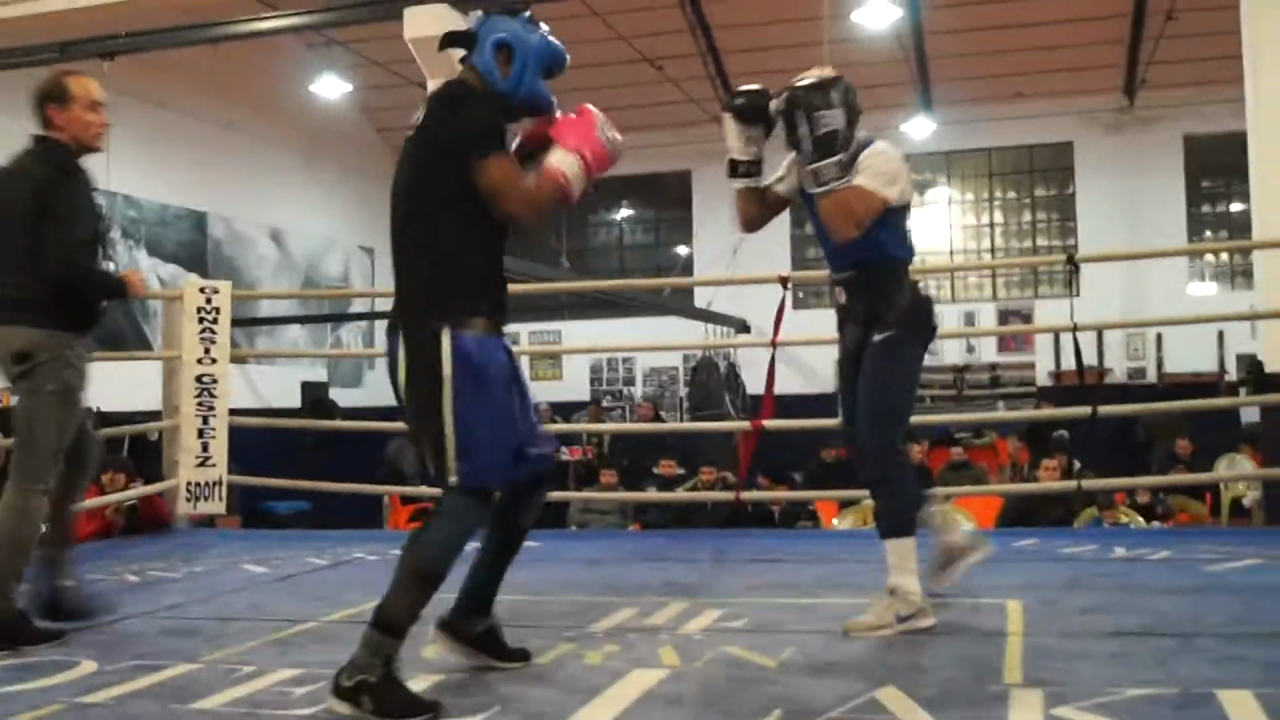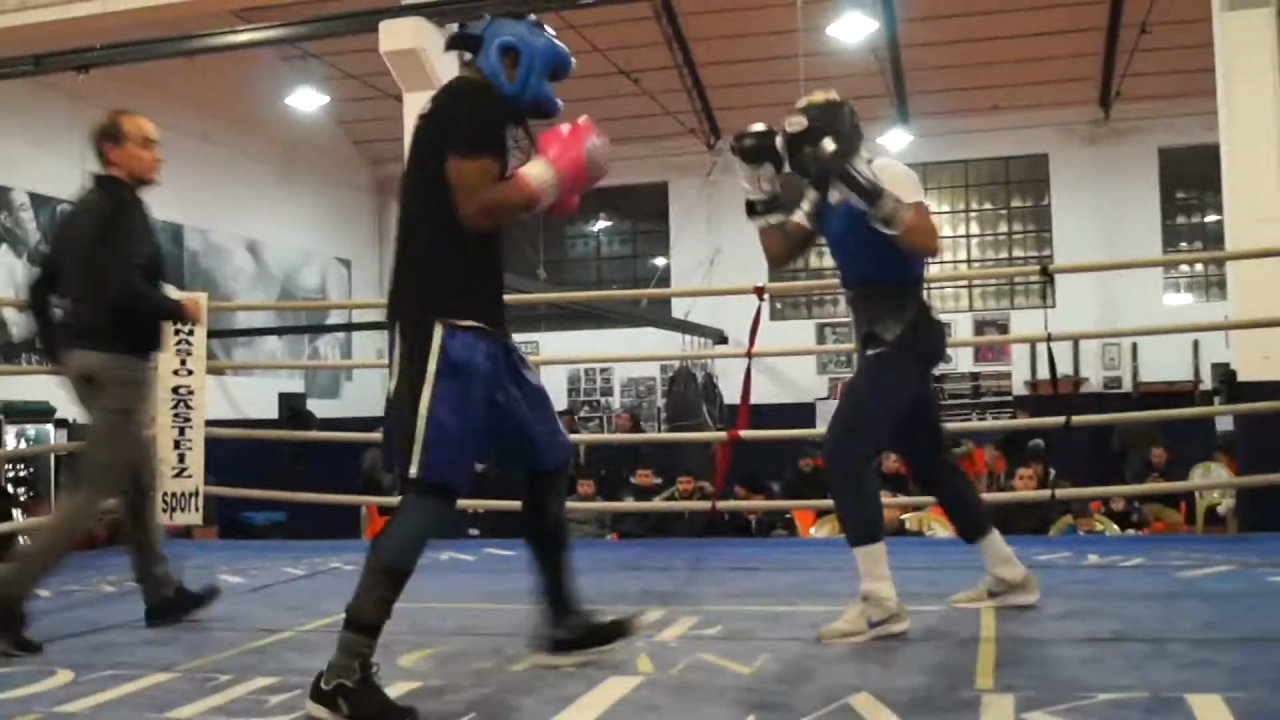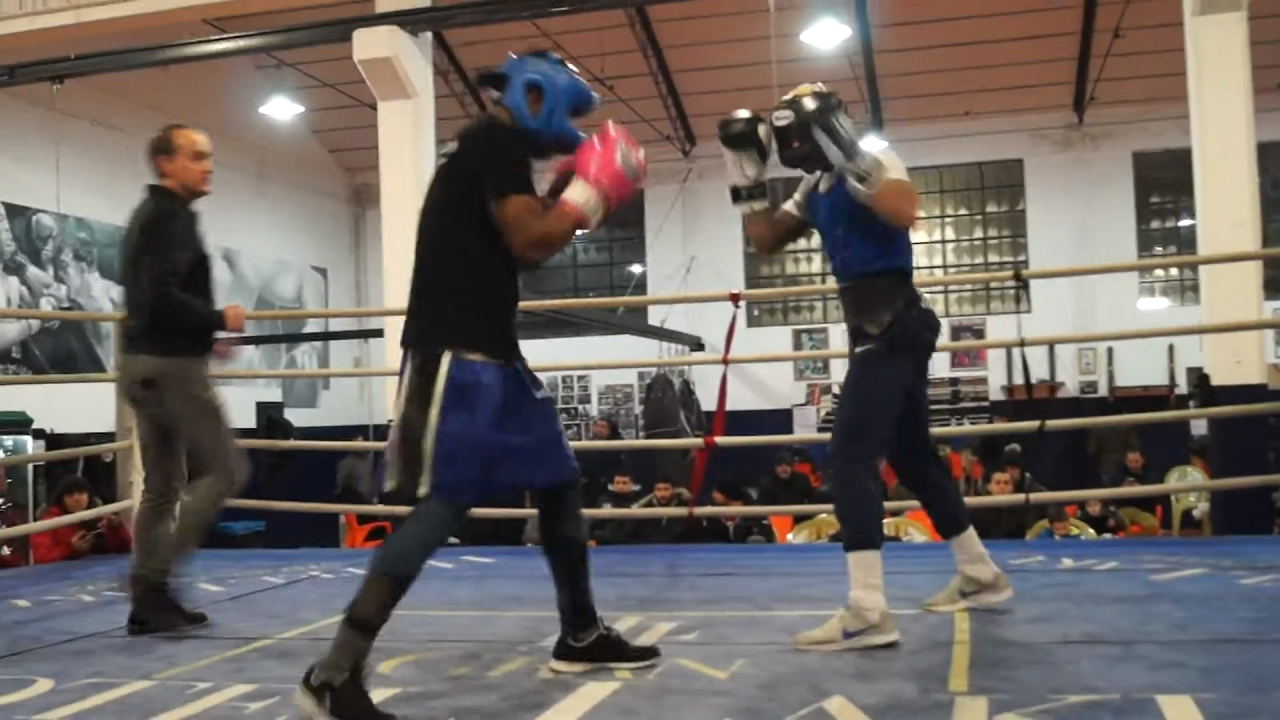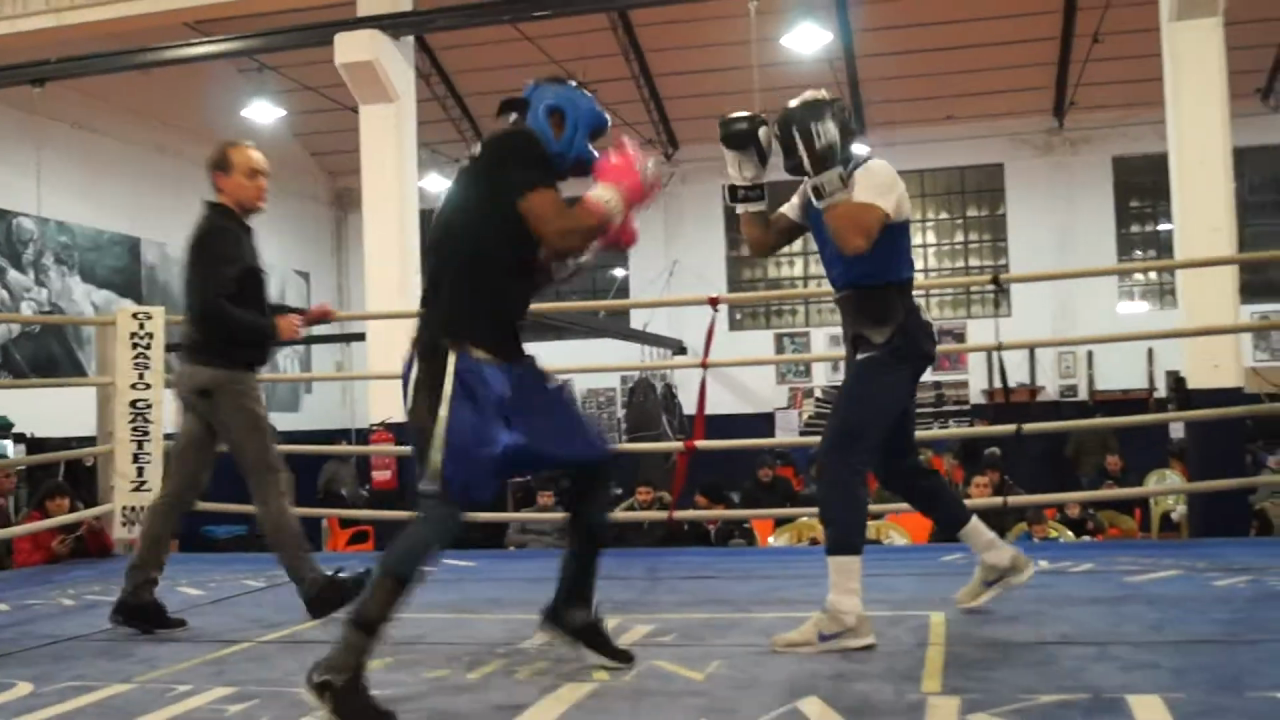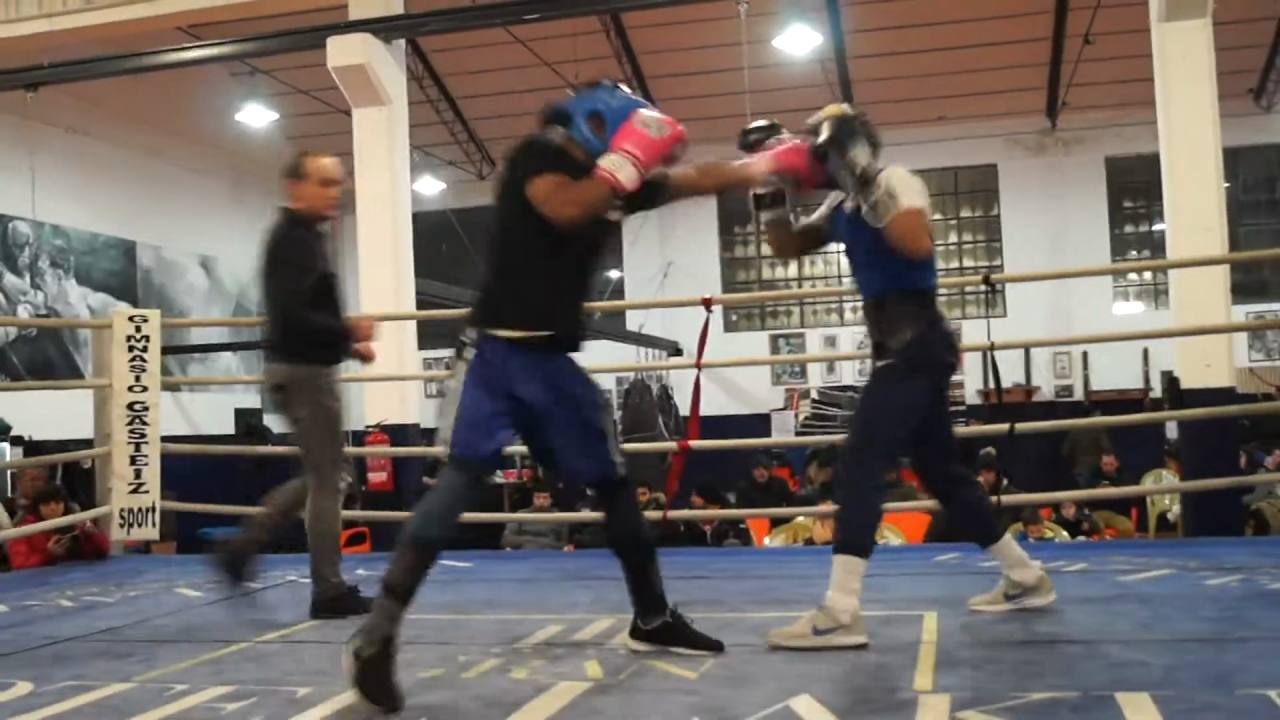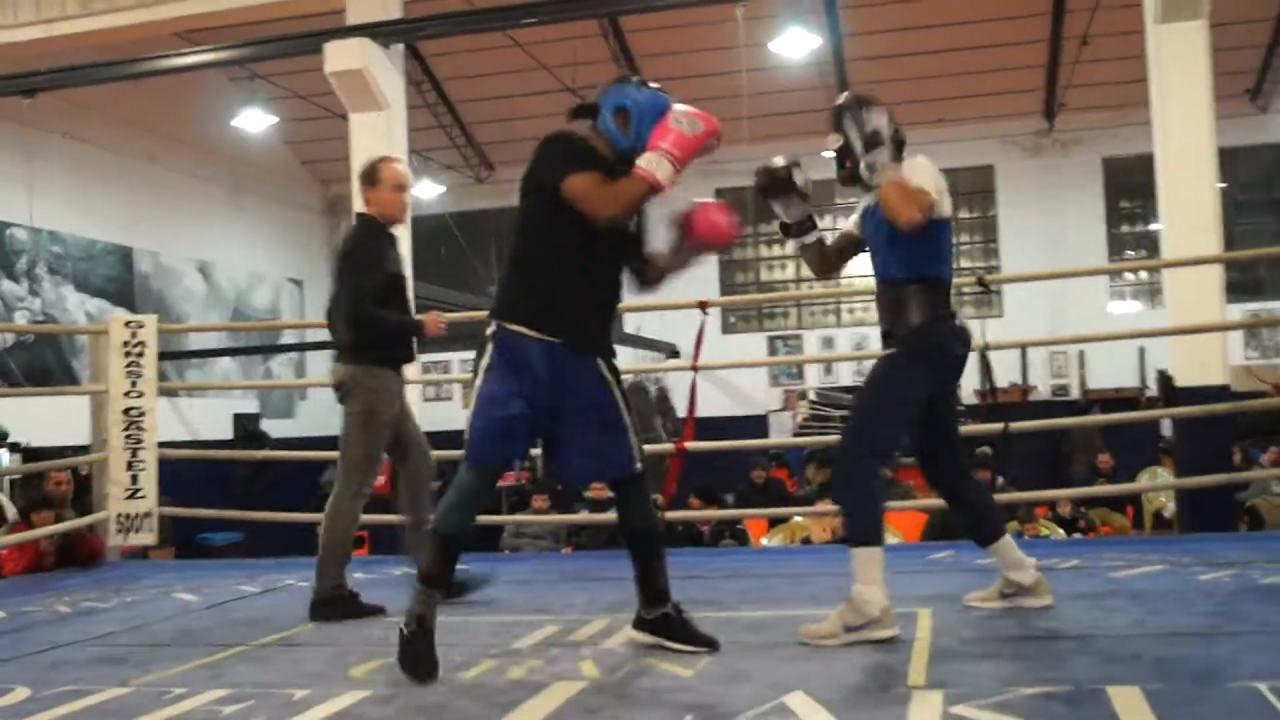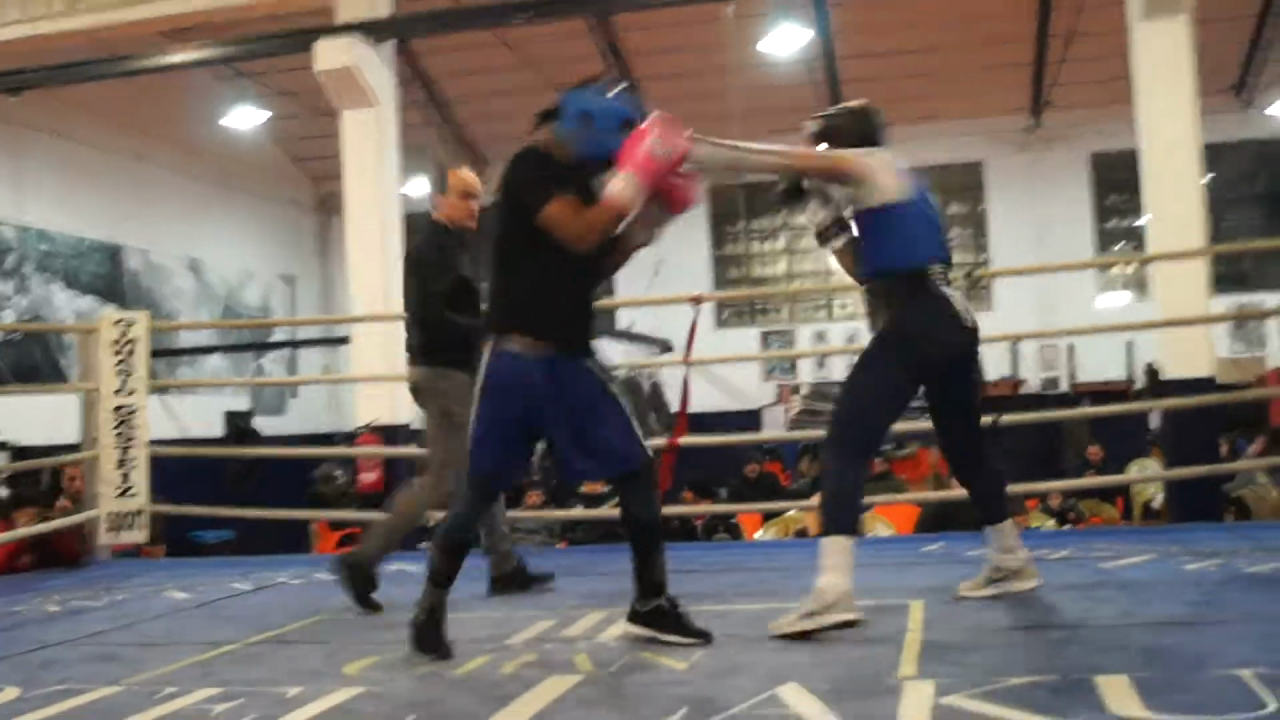
dt=0.2s
person 1, frame 1
left shoulder: (456, 114)
right shoulder: (467, 105)
left elbow: (497, 198)
right elbow: (516, 206)
left wrist: (537, 150)
right wrist: (575, 158)
left hip: (474, 332)
right hip: (446, 334)
left knee: (530, 473)
right knee: (472, 493)
left ankle: (470, 618)
person 1, frame 2
left shoulder: (471, 116)
right shoulder: (466, 102)
right elbow: (478, 211)
left wrist: (542, 178)
right wrist: (551, 167)
left hip: (479, 330)
right hip: (441, 330)
left knee: (549, 462)
right knee: (432, 492)
left ankle: (563, 618)
person 1, frame 3
left shoulder: (493, 155)
right shoulder: (493, 138)
left elbow: (513, 250)
right elbow: (528, 242)
left wrist: (569, 198)
right wrist: (594, 188)
left hip: (494, 355)
right hip: (452, 355)
left knee: (560, 484)
right knee: (445, 503)
left ankle: (583, 635)
person 1, frame 4
left shoulder: (514, 169)
right shoulder: (512, 151)
right elbow: (561, 230)
left wrist: (591, 236)
right wrist: (615, 193)
left hip: (502, 360)
right hip: (461, 357)
left knee: (592, 464)
right knee: (449, 504)
left ankle: (573, 610)
right ankle: (341, 668)
person 1, frame 5
left shoulder: (600, 177)
right shoulder: (535, 156)
left elbow: (687, 182)
right elbow: (567, 212)
left wrist: (760, 167)
right wrist: (631, 156)
left hip: (553, 356)
right hip: (499, 349)
left knee: (614, 483)
right knee: (461, 474)
left ankle: (652, 618)
right ankle: (377, 639)
person 1, frame 6
left shoulder: (619, 175)
right shoulder: (562, 151)
left elbow: (644, 275)
right elbow: (607, 211)
left wrist: (689, 241)
right wrist: (669, 156)
left hip: (586, 354)
right hip: (524, 345)
left knee: (630, 479)
right knee: (480, 473)
left ankle: (656, 611)
right ankle: (422, 615)
person 1, frame 7
left shoulder: (579, 178)
right shoulder: (535, 166)
left elbow: (597, 267)
right elbow: (579, 236)
left wrist: (655, 217)
right wrist: (637, 175)
left hip: (571, 357)
right hip: (517, 355)
left knee: (636, 468)
right knee: (483, 487)
left ankle: (651, 604)
right ankle: (430, 610)
person 2, frame 1
left shoulder: (878, 158)
right shoulder: (805, 165)
left elbow: (844, 228)
right elbow: (749, 218)
left wrist: (820, 155)
right wrist: (745, 147)
left hip: (895, 318)
right hip: (860, 319)
left knee: (876, 444)
right knee: (866, 442)
left ankle: (906, 598)
right ankle: (951, 536)
person 2, frame 2
left shoulder: (886, 176)
right shoulder: (825, 195)
left elbow: (928, 242)
right elbow: (779, 253)
left wrist: (864, 189)
right wrist: (761, 182)
left hip: (902, 337)
right hip: (883, 340)
left knee: (844, 452)
right knee: (927, 461)
left ankle: (881, 601)
right ankle: (1009, 575)
person 2, frame 3
left shoulder: (873, 163)
right shoulder: (816, 187)
left elbow: (903, 212)
right elbow: (764, 242)
left wrist: (850, 152)
right wrist: (746, 170)
left hip: (893, 331)
right hip: (878, 335)
left knee: (850, 456)
right knee: (912, 458)
left ankle: (867, 612)
right ankle: (980, 574)
person 2, frame 4
left shoulder: (873, 175)
right shoulder: (813, 192)
left elbow: (854, 240)
right elbow: (759, 243)
left wrist: (824, 163)
right wrist: (745, 171)
left hip: (892, 341)
right hip: (875, 344)
left knee: (838, 463)
right knee: (897, 465)
left ankle: (843, 616)
right ankle: (1000, 558)
person 2, frame 5
left shoulder: (896, 183)
right shoulder: (843, 203)
left elbow: (919, 244)
right elbow: (786, 244)
left wrist: (862, 177)
right wrist: (770, 179)
left hip: (915, 350)
right hip: (906, 352)
left knee: (859, 465)
right knee: (941, 470)
left ankle: (839, 613)
right ankle: (1026, 577)
person 2, frame 6
left shoulder: (916, 172)
right shoulder: (875, 206)
left elbow: (911, 215)
right elbow: (824, 265)
left wrist: (873, 152)
right wrist: (791, 207)
left hip: (923, 341)
right hip: (925, 343)
left knee: (857, 458)
right knee: (944, 466)
left ankle: (869, 606)
right ankle: (1022, 578)
person 2, frame 7
left shoulder: (875, 167)
right shoulder: (890, 188)
left elbow: (806, 161)
right elbow: (866, 269)
left wrist: (715, 149)
right wrist: (827, 216)
left hip: (910, 331)
right hip: (953, 326)
left knee: (845, 451)
right knee: (966, 450)
left ankle: (832, 593)
right ankle: (1012, 560)
person 3, frame 1
right shoulder: (64, 179)
right elbow: (70, 270)
right wrist: (123, 285)
right hip: (53, 339)
left knee: (77, 457)
left ankle: (53, 583)
person 3, frame 2
left shoulder: (81, 210)
right shoulder: (123, 209)
right elbow: (129, 294)
left wrist: (61, 352)
right wrist: (179, 309)
left hip: (86, 358)
right hip: (117, 363)
left knee: (137, 480)
right knee: (91, 491)
left ankle: (162, 592)
person 3, frame 3
left shoulder: (152, 217)
right shoulder: (169, 217)
right elbow: (161, 298)
left wrist: (208, 331)
right wrist: (217, 320)
left hip: (142, 363)
right hip: (171, 366)
left knee: (162, 483)
right knee: (226, 469)
left ankle: (149, 601)
right ankle: (156, 575)
person 3, frame 4
left shoulder: (222, 231)
right shoulder: (220, 234)
right elbow: (211, 312)
left wrist: (300, 315)
right wrist: (275, 328)
left hip: (200, 373)
right hip: (225, 375)
left knee: (182, 487)
right knee: (270, 481)
left ankle: (137, 595)
right ankle: (317, 587)
person 3, frame 5
left shoulder: (302, 237)
right shoulder: (297, 238)
right elbow: (286, 315)
left wrist: (345, 344)
right wrist: (345, 330)
left hip: (302, 372)
right hip: (305, 372)
left knee: (315, 478)
right knee: (326, 480)
left ankle: (241, 552)
right ankle: (331, 592)
person 3, frame 6
left shoulder: (372, 241)
right shoulder: (366, 242)
left elbow: (339, 315)
right elbow: (358, 314)
right wrist: (417, 326)
left hip: (378, 374)
right hip: (371, 375)
left knee: (417, 470)
right knee: (354, 483)
right ankle: (328, 594)
person 3, frame 7
left shoulder: (446, 246)
right shoulder: (435, 247)
right elbow: (431, 318)
left wrist: (479, 331)
right wrist: (483, 331)
left hip: (450, 374)
right hip: (445, 375)
right knee: (444, 478)
left ankle: (506, 567)
right ankle: (364, 560)
